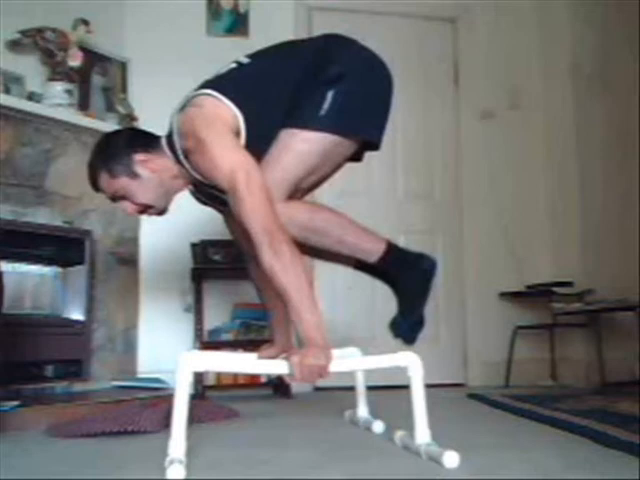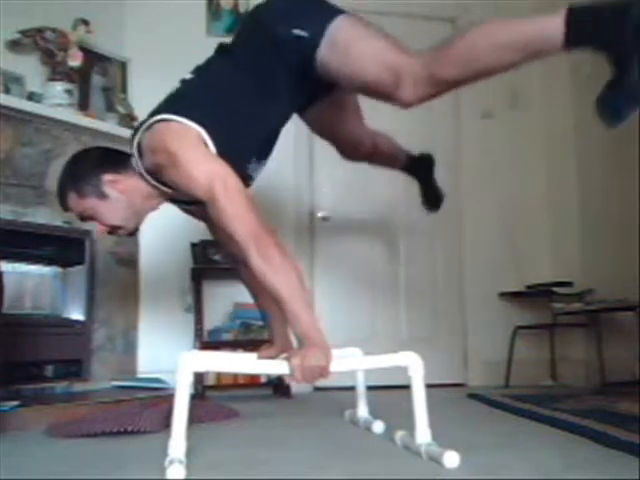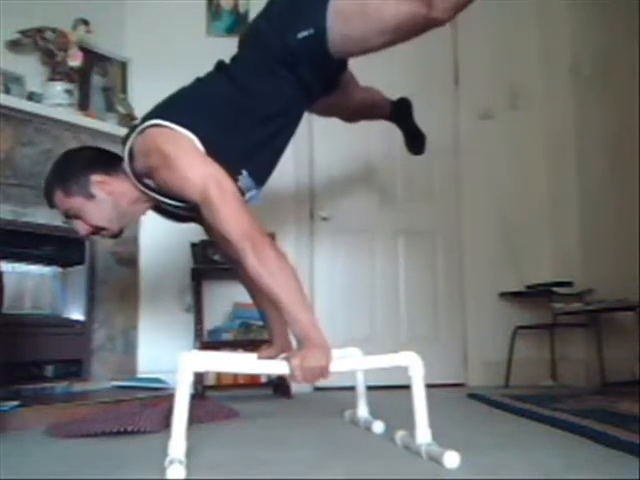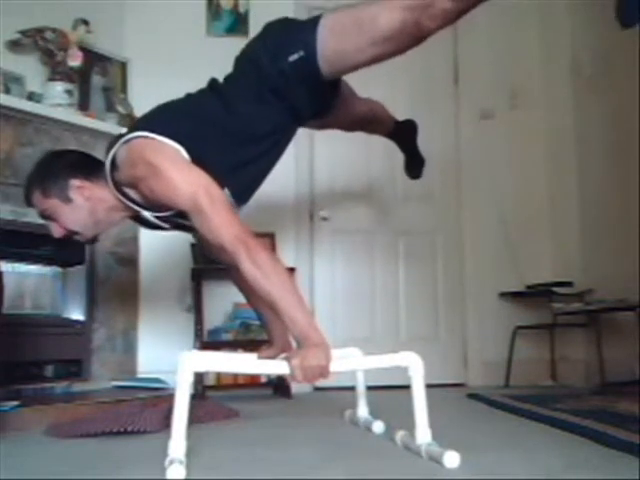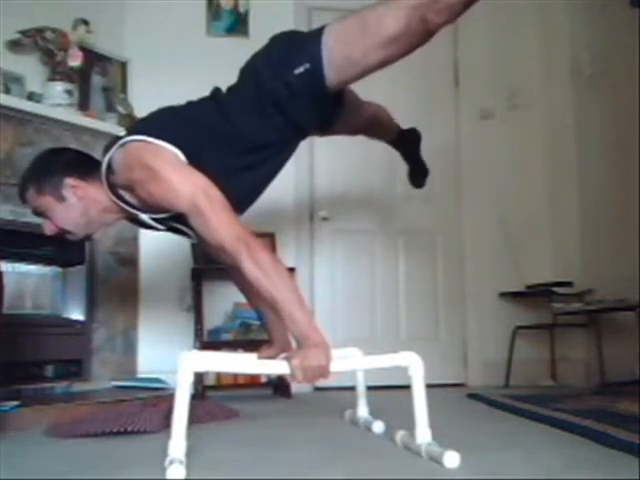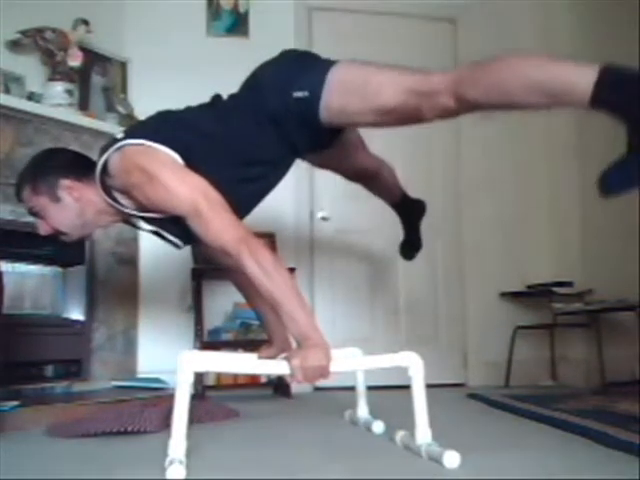
dt=0.7s
person 1, frame 1
left shoulder: (201, 139)
right shoulder: (198, 174)
left elbow: (271, 240)
right elbow: (254, 249)
left wrist: (315, 342)
right wrist: (281, 338)
right hip: (325, 86)
left knee: (269, 211)
right knee: (270, 210)
left ankle: (395, 262)
right ankle: (394, 266)
person 1, frame 2
left shoulder: (169, 152)
right shoulder: (181, 186)
left elbow: (260, 246)
right elbow: (244, 256)
left wrist: (314, 342)
right wrist: (280, 337)
right hip: (280, 59)
left knee: (413, 79)
right knee: (353, 142)
right ankle: (415, 166)
person 1, frame 3
left shoulder: (161, 156)
right shoulder: (167, 196)
left elbow: (253, 247)
right elbow: (241, 254)
left wrist: (313, 342)
right wrist: (280, 339)
left hip: (294, 38)
right hip: (287, 64)
right knee: (352, 107)
right ankle: (397, 112)
person 1, frame 4
left shoulder: (145, 167)
right shoulder: (147, 205)
left elbow: (245, 249)
right elbow: (230, 257)
left wrist: (312, 342)
right wrist: (279, 338)
left hip: (286, 61)
right hip: (282, 82)
right knee: (356, 116)
right ankle: (399, 133)
person 1, frame 5
left shoulder: (141, 170)
right shoulder: (140, 205)
left elbow: (243, 247)
right elbow: (230, 256)
left wrist: (312, 341)
right wrist: (279, 336)
left hip: (290, 74)
right hip: (285, 103)
right knee: (359, 120)
right ankle: (402, 141)
person 1, frame 6
left shoulder: (134, 171)
right shoulder: (135, 207)
left elbow: (241, 247)
right elbow: (231, 258)
left wrist: (310, 340)
right wrist: (278, 336)
left hip: (288, 91)
right hip: (286, 121)
left knee: (440, 94)
right knee: (359, 165)
right ankle: (407, 209)
